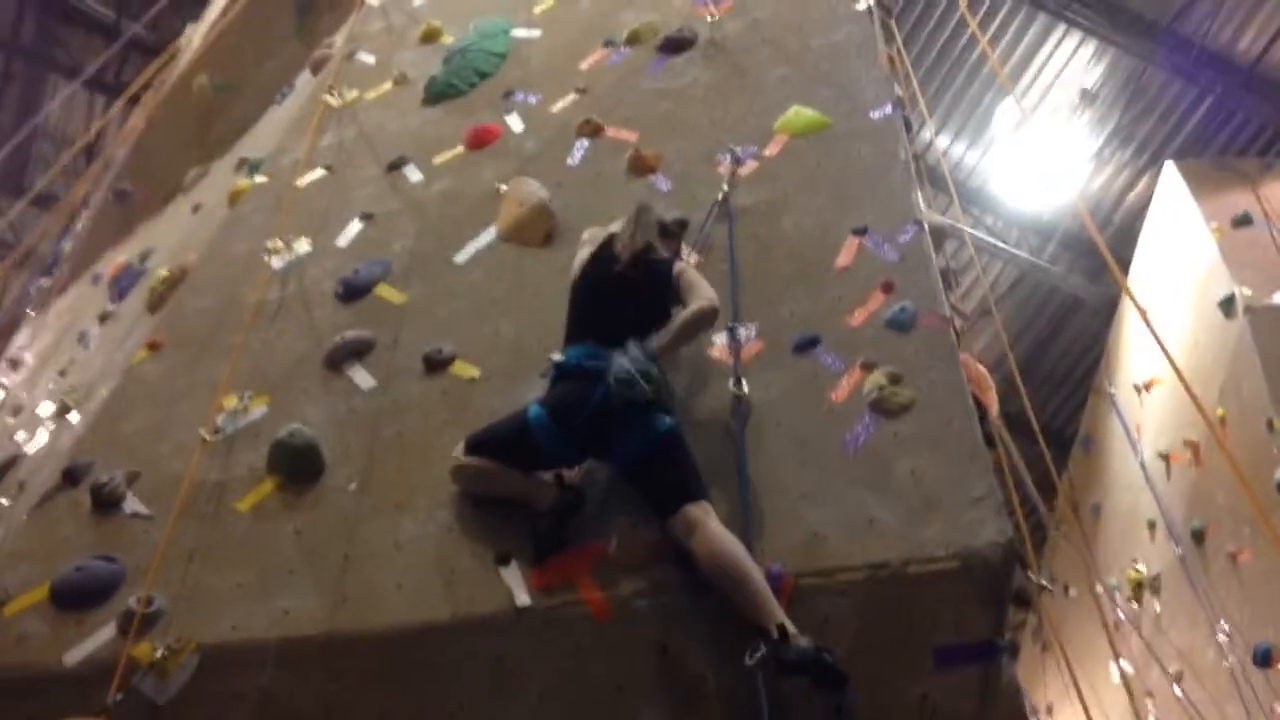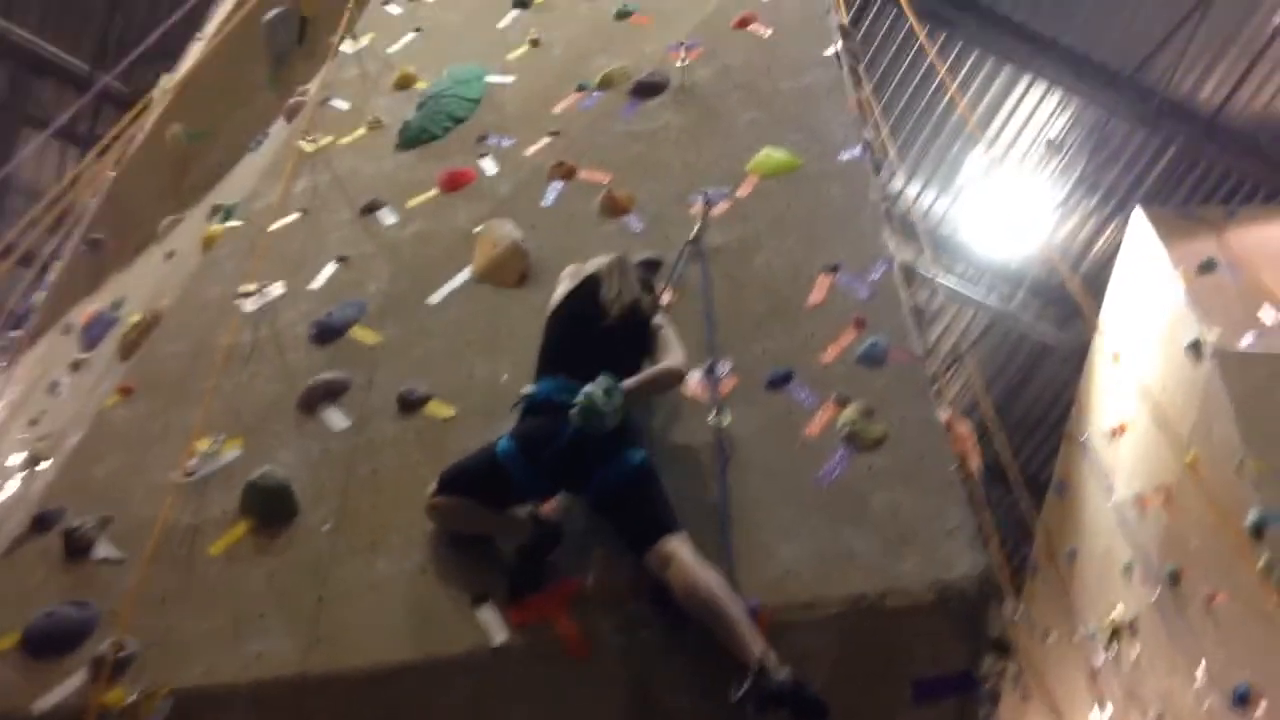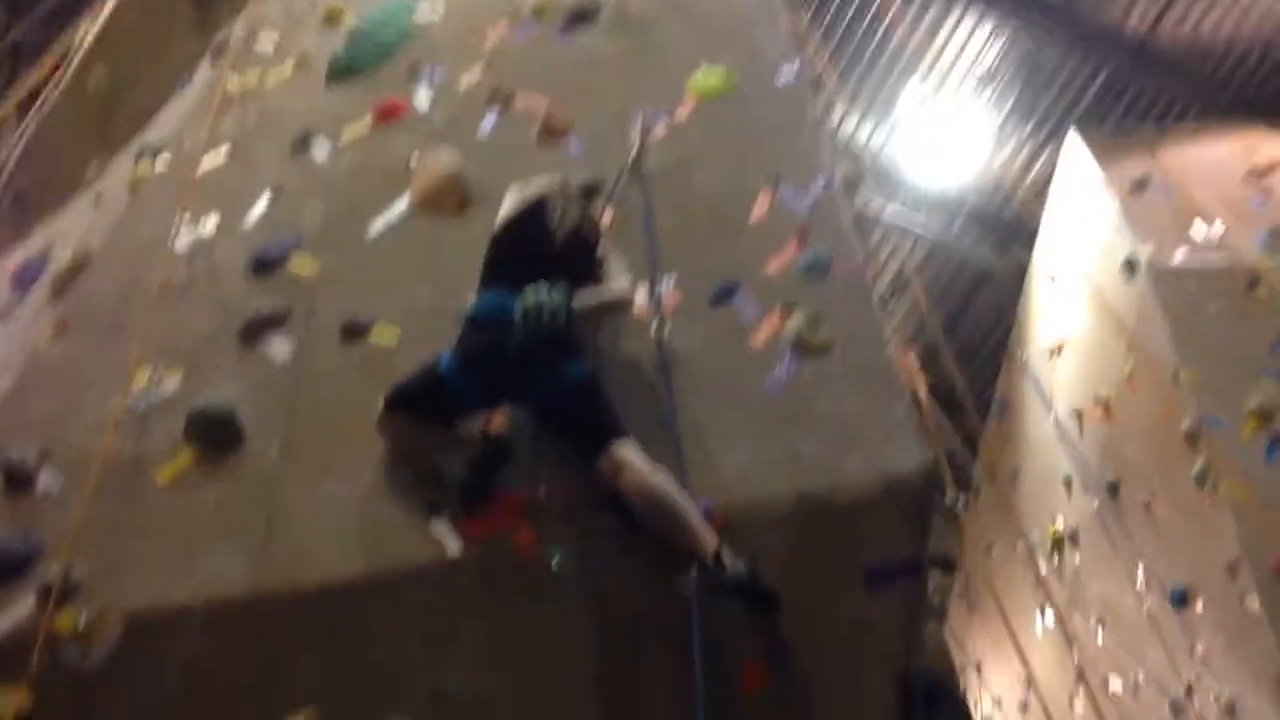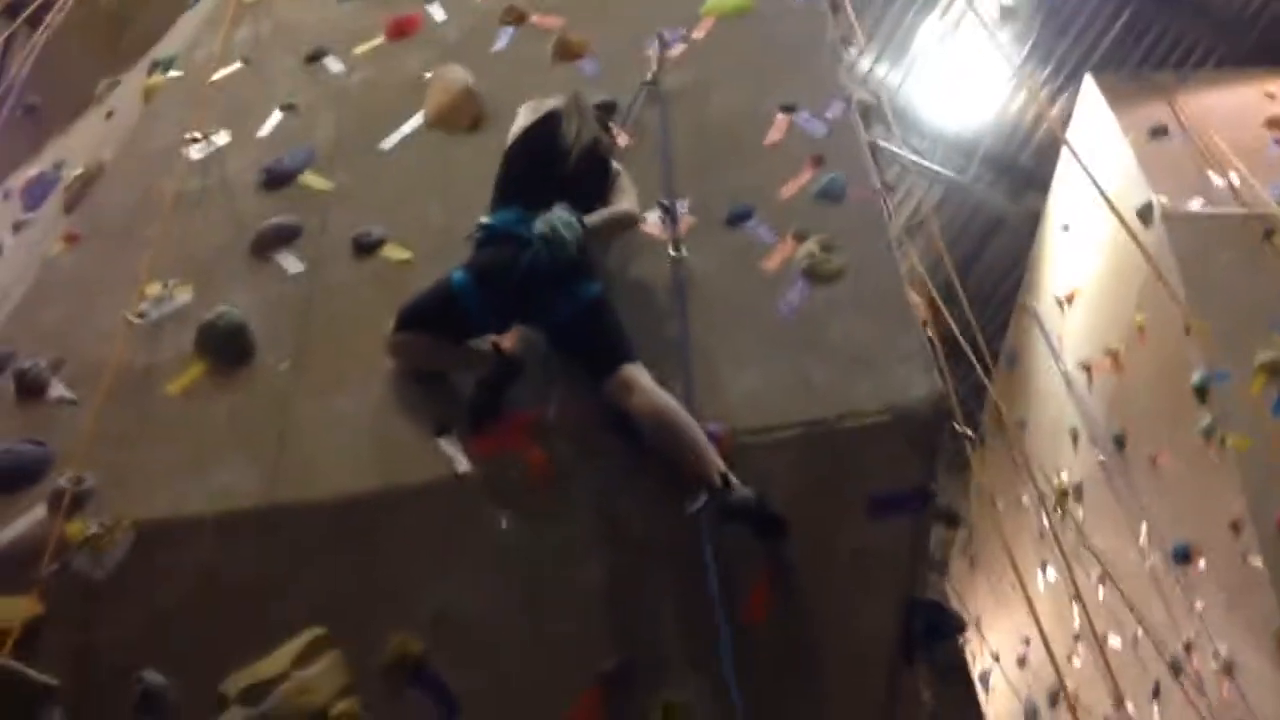
dt=0.3s
person 1, frame 1
left shoulder: (593, 250)
right shoulder: (674, 269)
right elbow: (707, 306)
left wrist: (628, 227)
right wrist: (651, 351)
left hip: (572, 398)
right hip: (636, 406)
left knee: (465, 465)
right knee: (698, 521)
left ankle: (550, 495)
right ankle: (785, 636)
person 1, frame 2
left shoulder: (572, 286)
right shoulder: (650, 320)
right elbow: (675, 365)
left wrist: (610, 263)
right wrist: (620, 390)
left hip: (543, 431)
right hip: (606, 441)
left knee: (440, 502)
right knee: (672, 554)
left ankle: (529, 531)
right ankle: (766, 669)
person 1, frame 3
left shoulder: (518, 209)
right shoulder: (590, 243)
left wrist: (554, 190)
right wrist: (567, 304)
left hip: (486, 344)
right hip: (552, 352)
left knee: (392, 422)
right knee: (621, 460)
left ankle: (482, 446)
right ankle: (719, 562)
person 1, frame 4
left shoulder: (532, 118)
right shoulder: (607, 163)
right elbow: (627, 212)
left wrist: (564, 105)
right wrist: (581, 227)
left hip: (499, 262)
right hip: (564, 273)
left knee: (402, 340)
right knee: (632, 382)
left ankle: (492, 362)
right ankle: (725, 485)
